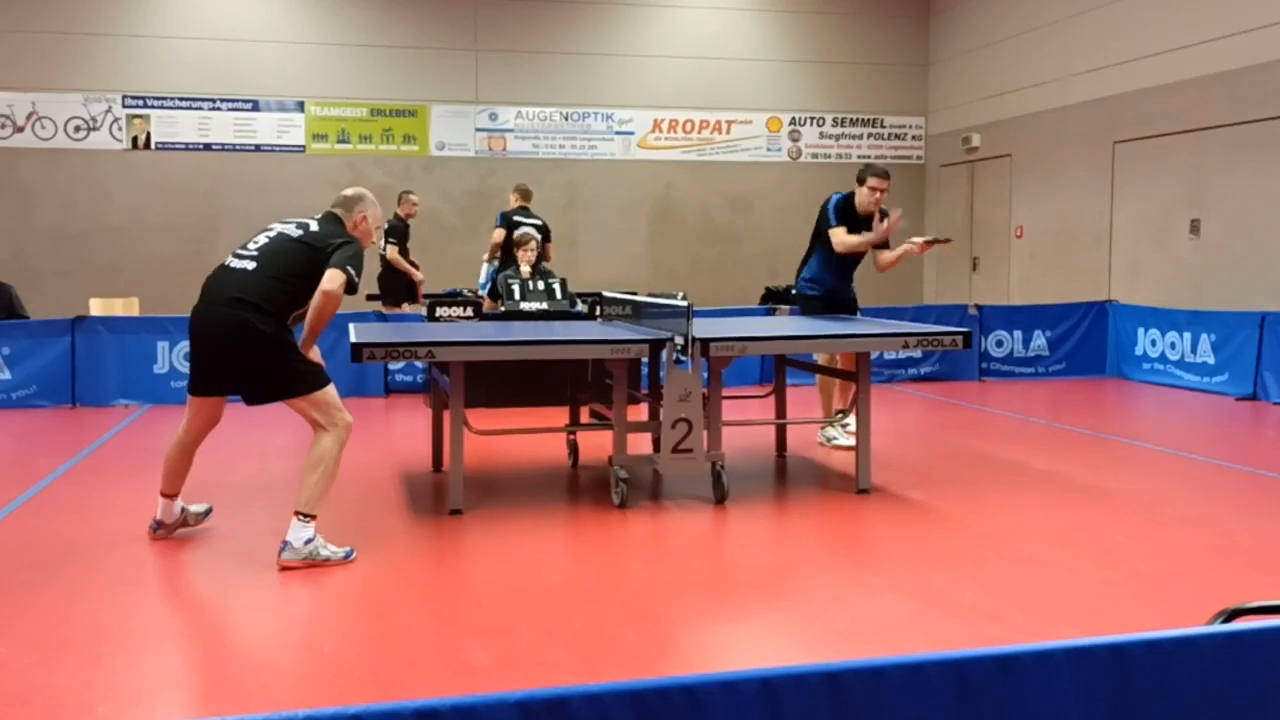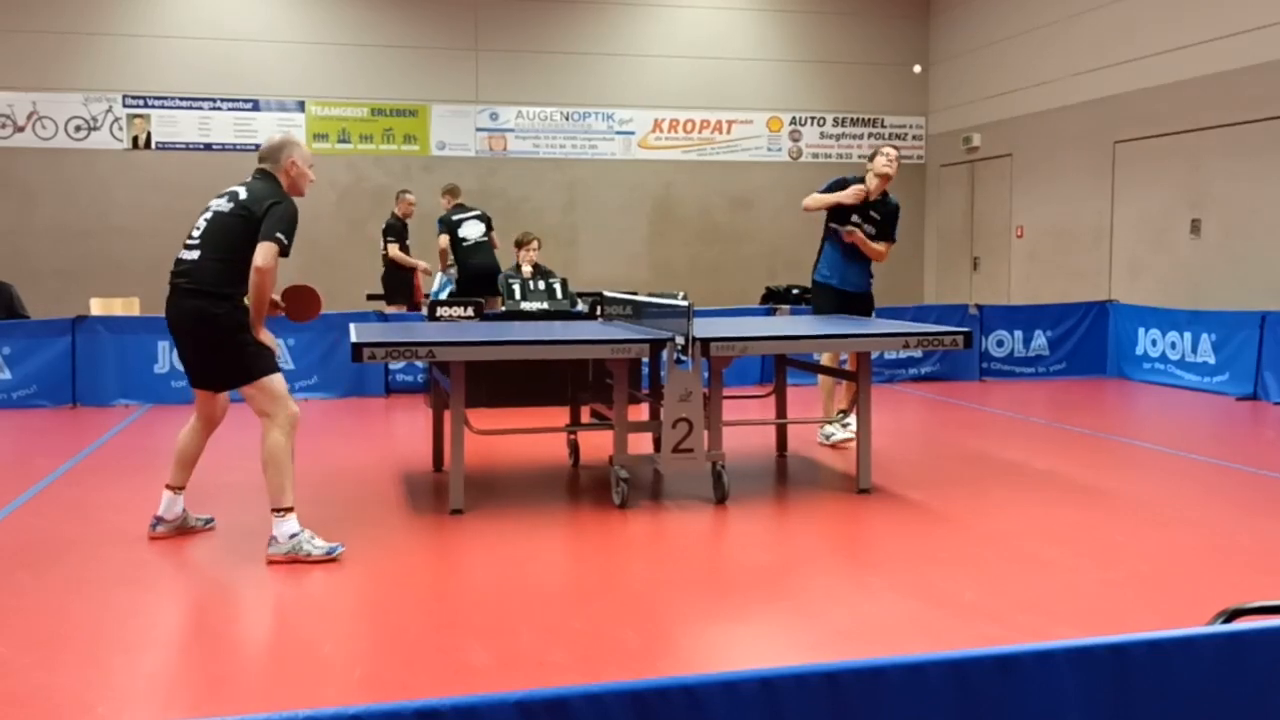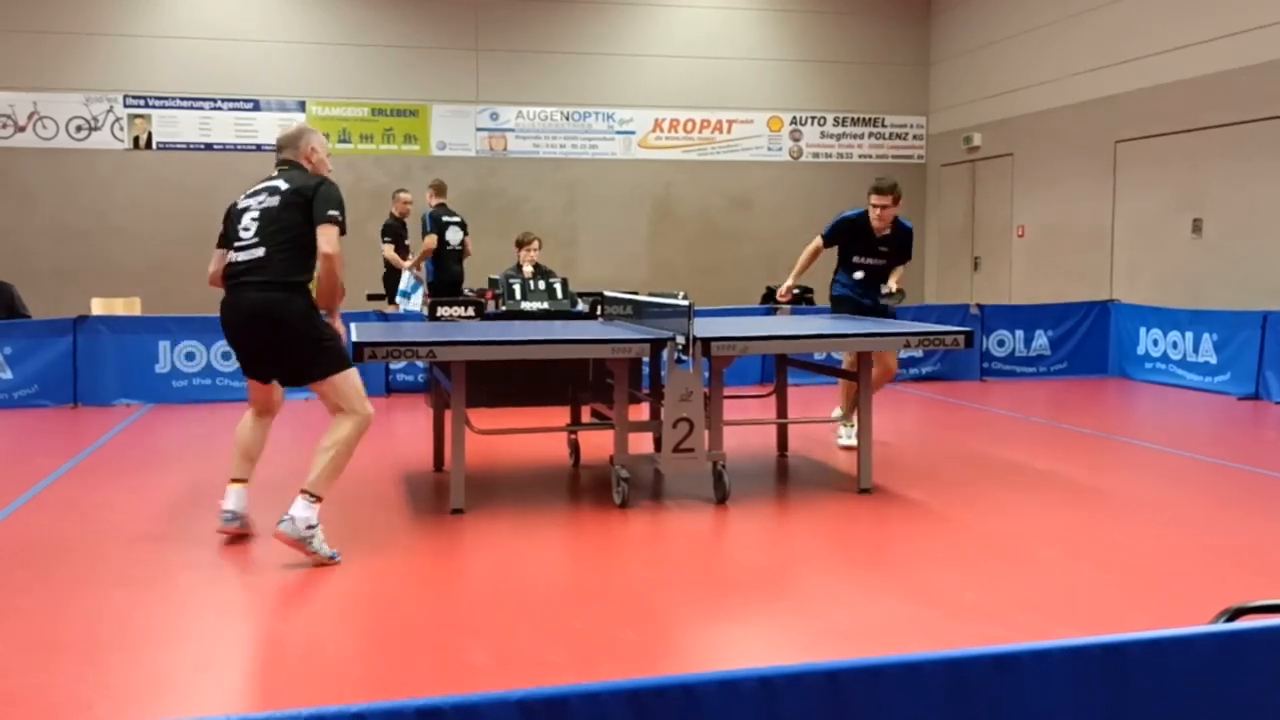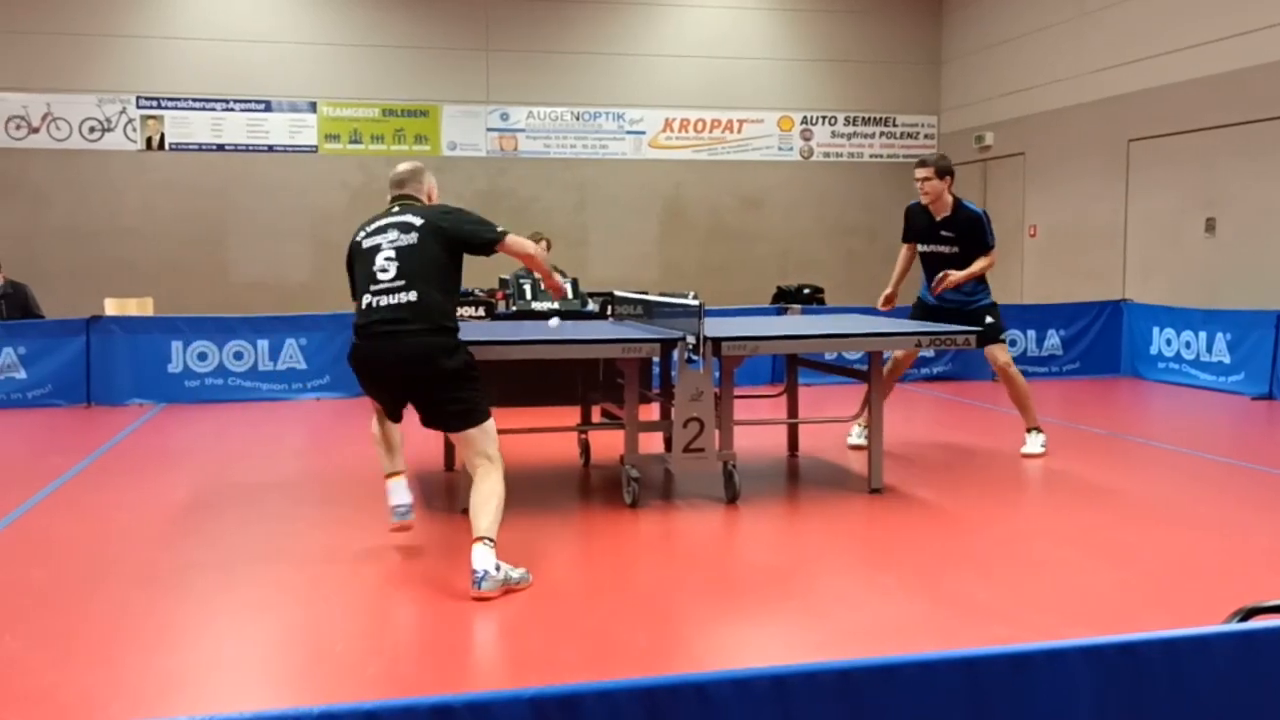
dt=0.5s
person 1, frame 1
left shoulder: (291, 228)
right shoulder: (347, 246)
right elbow: (330, 290)
right wrist: (307, 344)
left hip: (207, 317)
right hip: (249, 327)
left knee: (198, 422)
right knee: (334, 423)
left ankle: (166, 515)
right ankle: (300, 540)
person 1, frame 2
left shoulder: (236, 195)
right shoulder: (279, 204)
right elbow: (261, 265)
left wrist: (259, 299)
right wrist: (257, 326)
left hip: (183, 307)
right hip: (213, 312)
left knee: (209, 412)
right knee: (280, 413)
left ankle: (169, 512)
right ankle: (286, 533)
person 1, frame 3
left shoulder: (247, 196)
right shoulder: (318, 187)
left elbow: (217, 272)
right elbow: (329, 250)
right wrist: (331, 313)
left hip: (237, 311)
right hip: (284, 309)
left knee: (264, 407)
right knee: (354, 411)
left ankle: (234, 508)
right ankle: (301, 515)
person 1, frame 4
left shoulder: (362, 236)
right shoulder: (447, 218)
right elbow: (521, 248)
right wrist: (551, 278)
left hip: (372, 357)
right hip: (434, 352)
left knee: (384, 415)
right knee: (486, 462)
left ankle: (399, 499)
right ankle: (484, 565)
person 2, frame 1
left shoulder: (885, 218)
right shoulder: (837, 203)
left elbow: (882, 264)
right elbow: (840, 244)
left wrist: (907, 250)
right wrist: (874, 237)
left hip: (842, 292)
right hip: (812, 289)
left knee: (850, 355)
right knee: (827, 353)
left ankle: (842, 414)
right ankle: (828, 427)
person 2, frame 2
left shoulder: (891, 207)
right shoulder: (843, 185)
left elbow: (881, 254)
right elbow: (807, 203)
left wrist: (861, 239)
right wrist: (841, 197)
left hip: (860, 288)
right hip: (829, 283)
left knee: (859, 354)
right knee: (831, 350)
left ankle: (845, 413)
right ankle: (826, 424)
person 2, frame 3
left shoulder: (904, 232)
right shoulder: (847, 223)
left elbow: (900, 263)
right elbow: (817, 245)
left wrist: (893, 281)
right wrist: (792, 279)
left hip: (880, 301)
right hip: (847, 296)
left knee: (888, 369)
right knee: (856, 354)
left ankle: (849, 408)
right ankle: (845, 422)
person 2, frame 4
left shoulder: (973, 216)
right shoulder: (913, 213)
left elbow: (988, 257)
left wrist: (961, 276)
right wrist: (892, 287)
left hip: (973, 301)
right hip: (931, 300)
left knee: (1002, 363)
right knee: (900, 358)
left ankle: (1033, 431)
right ankle: (863, 423)
